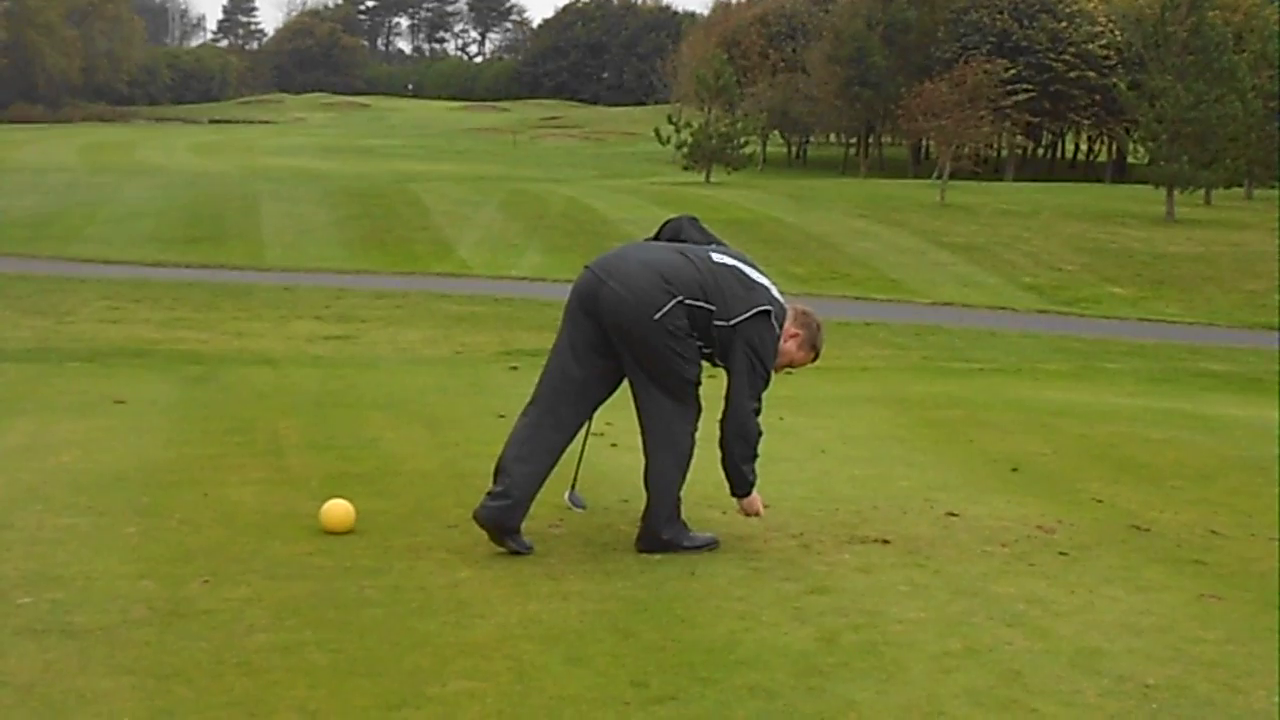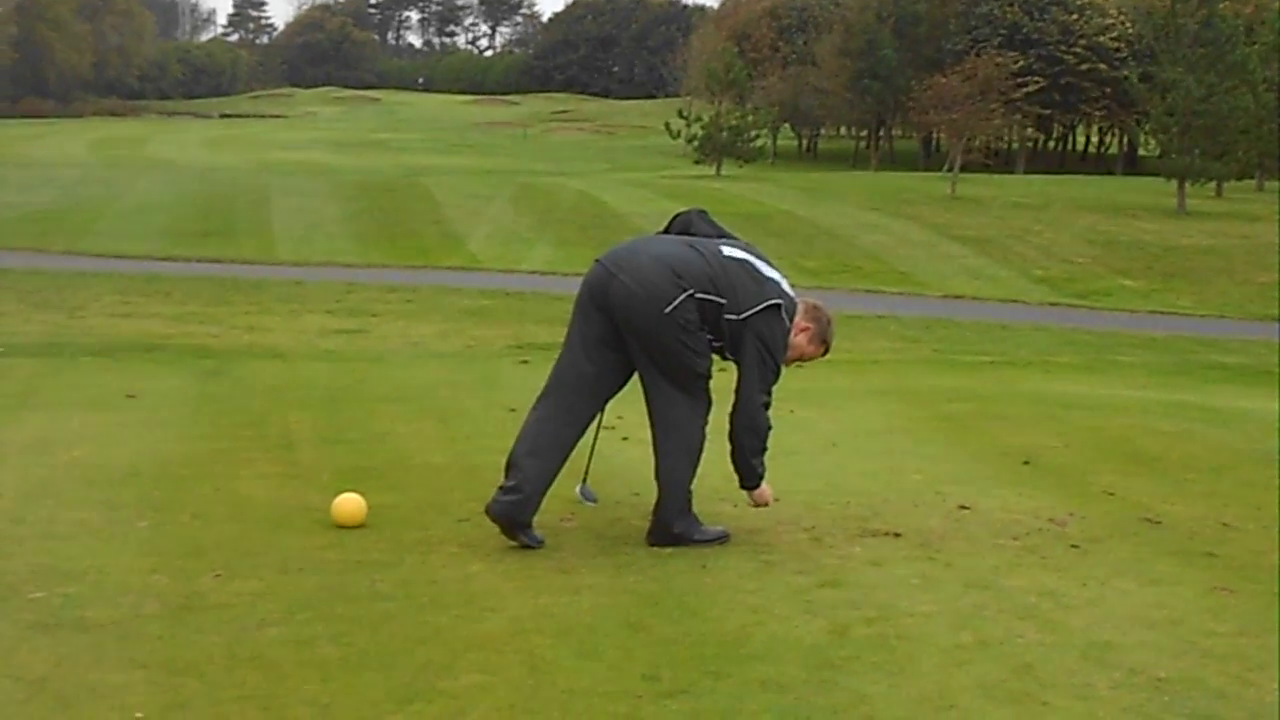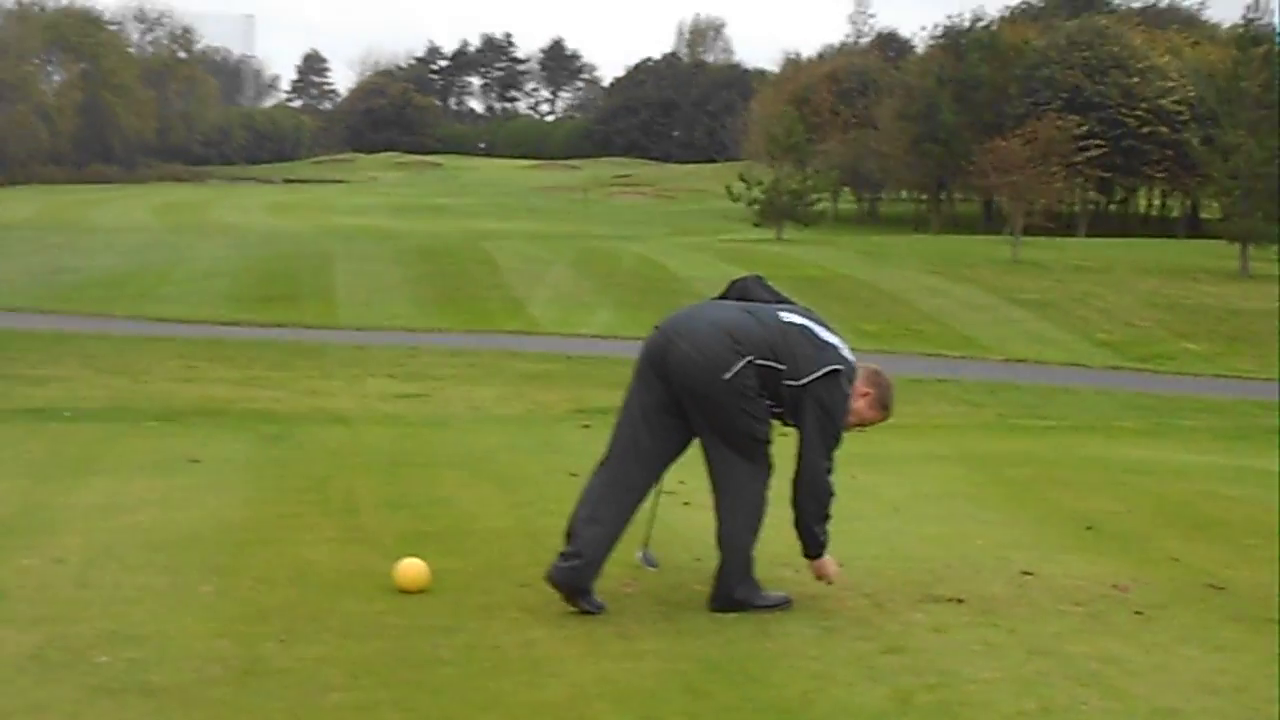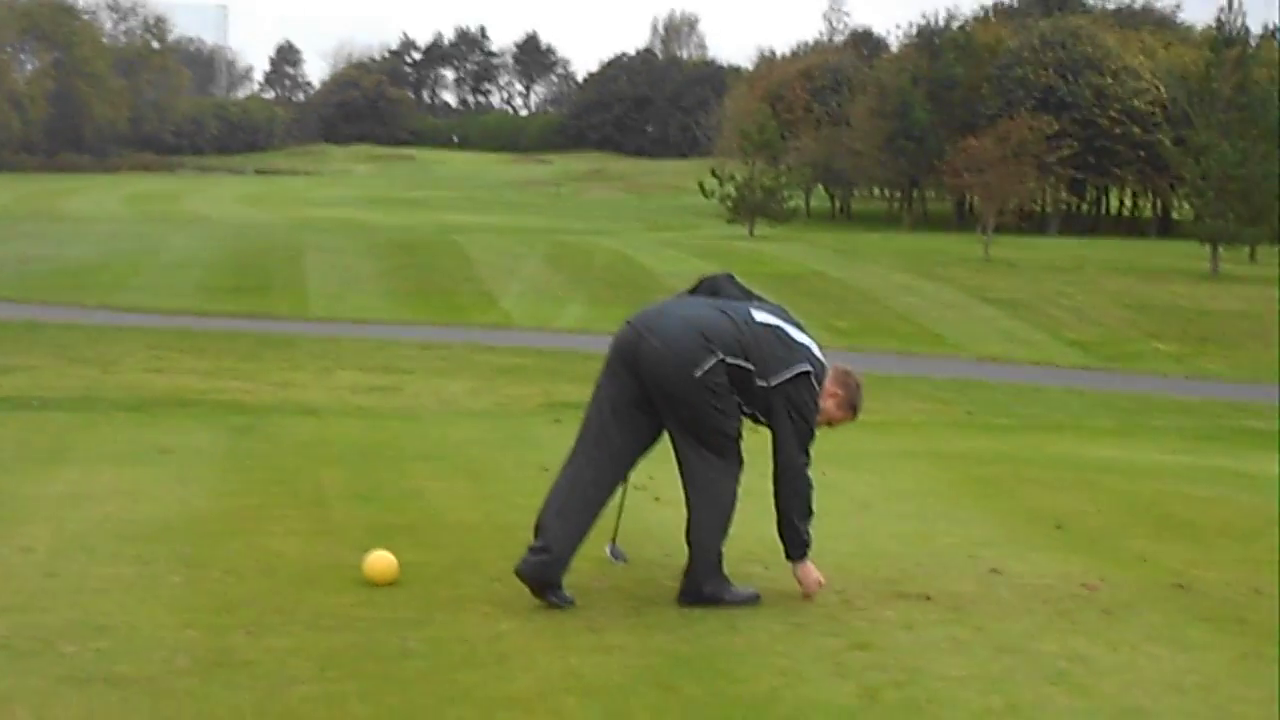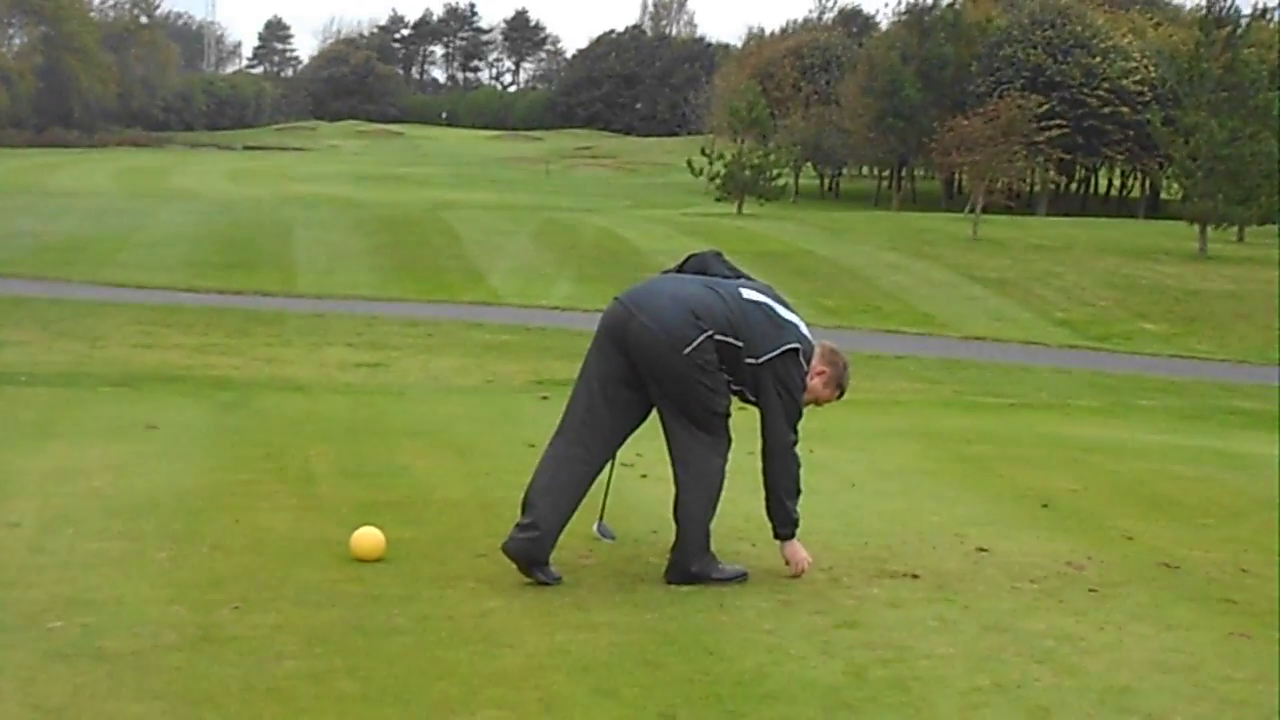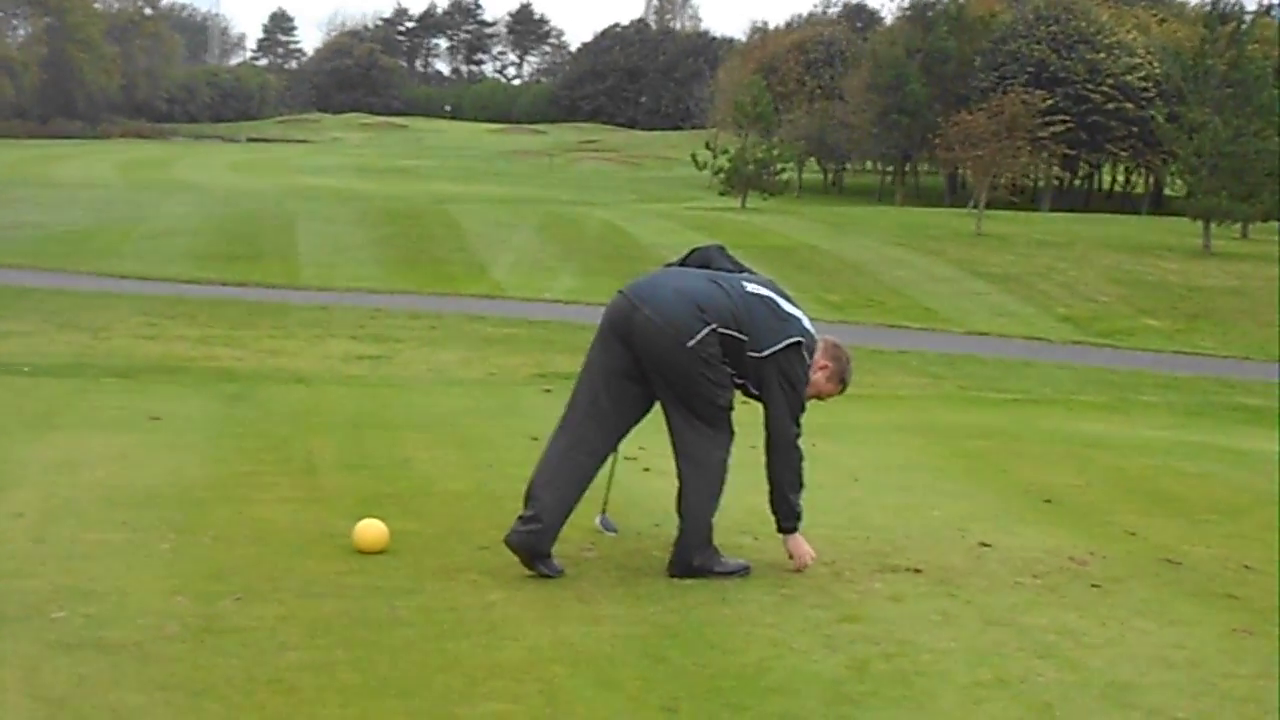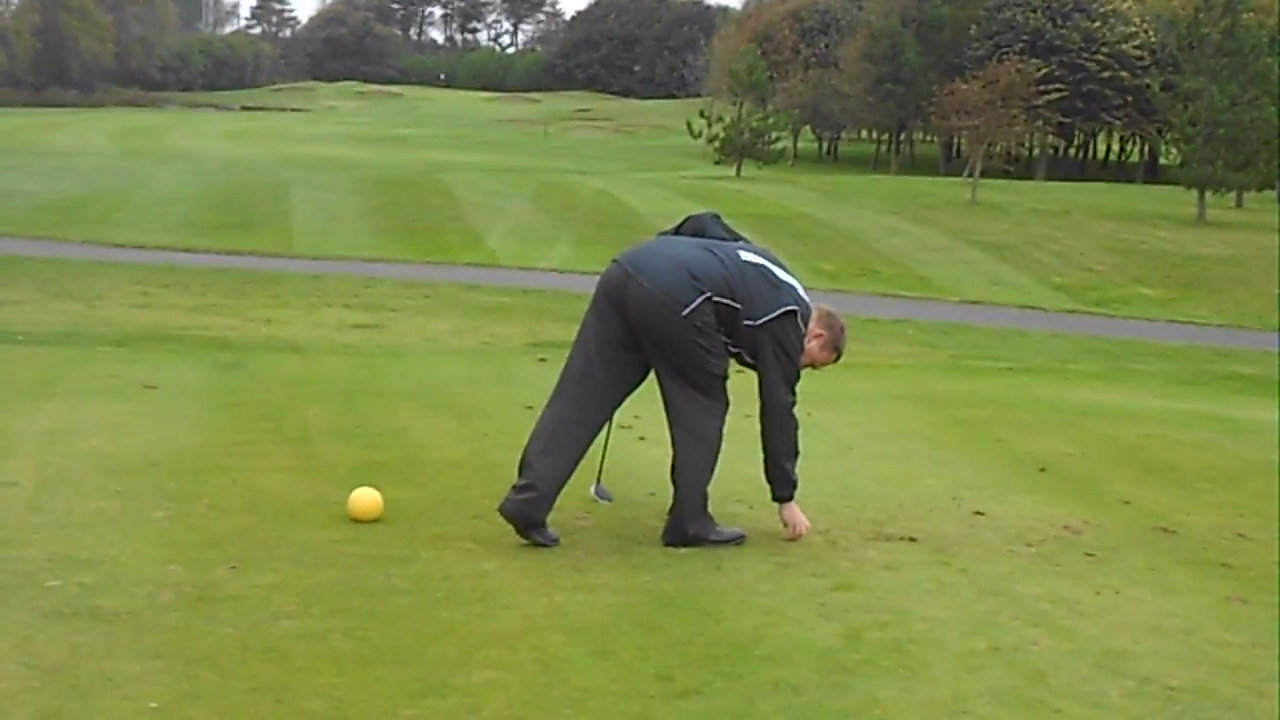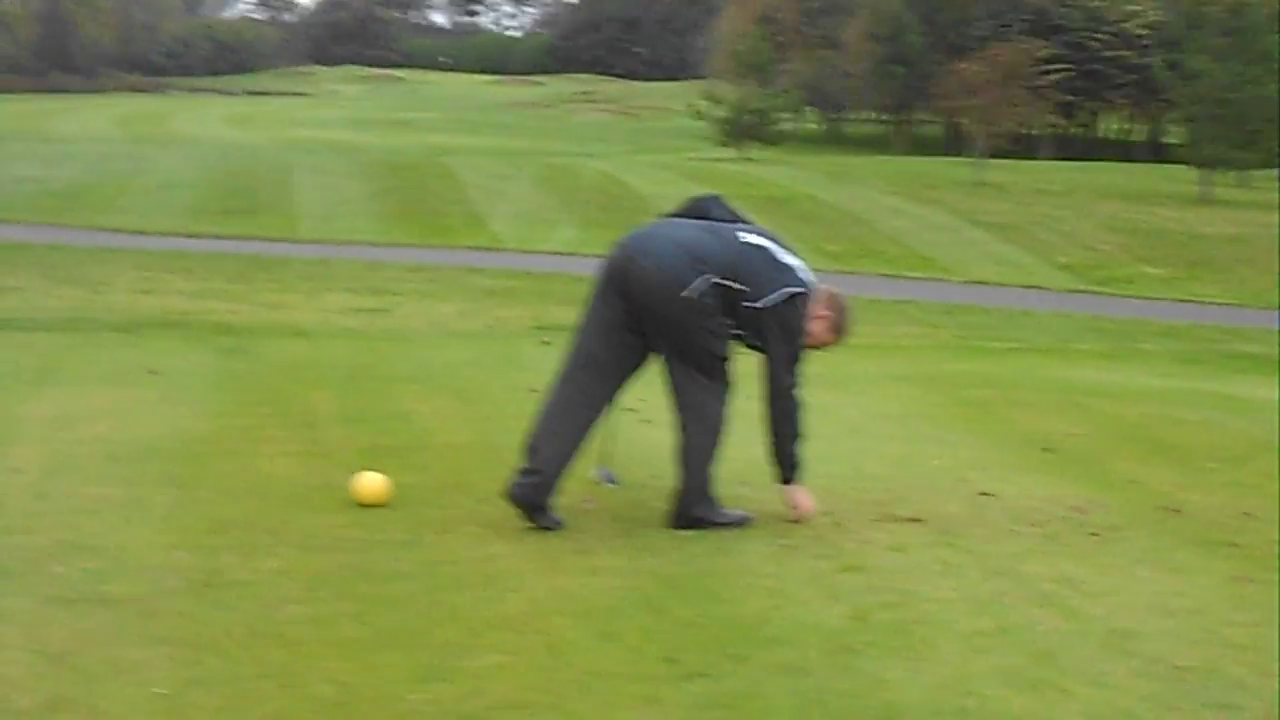
dt=0.3s
person 1, frame 1
left shoulder: (743, 279)
right shoulder: (761, 326)
left elbow: (681, 226)
right elbow: (741, 413)
right wrist: (744, 489)
left hip: (599, 277)
right hip: (647, 301)
left knee: (557, 404)
right knee: (675, 413)
left ankle: (501, 508)
right ankle: (662, 529)
person 1, frame 2
left shoulder: (754, 274)
right shoulder: (772, 319)
left elbow: (691, 220)
right elbow: (751, 406)
right wrist: (752, 480)
left hip: (610, 269)
right hip: (658, 296)
left knee: (568, 397)
right knee: (685, 405)
left ankle: (513, 503)
right ankle: (674, 522)
person 1, frame 3
left shoulder: (810, 332)
right shoulder: (832, 384)
left elbow: (748, 287)
right elbow: (813, 472)
right wrist: (817, 552)
left hip: (671, 336)
right hip: (717, 361)
left knee: (628, 463)
right knee: (746, 470)
left ankle: (573, 569)
right ankle: (735, 588)
person 1, frame 4
left shoulder: (784, 333)
right shoulder: (800, 382)
left elbow: (719, 284)
right elbow: (791, 471)
right wrist: (799, 557)
left hip: (640, 331)
right hip: (687, 358)
left knee: (596, 459)
right knee: (717, 467)
left ankle: (542, 563)
right ankle: (705, 583)
person 1, frame 5
left shoulder: (767, 309)
right shoulder: (790, 359)
left elbow: (706, 261)
right elbow: (780, 448)
right wrist: (787, 536)
left hip: (629, 308)
right hip: (676, 334)
left knee: (584, 436)
right knee: (705, 445)
left ankle: (529, 540)
right ankle: (691, 561)
person 1, frame 6
left shoulder: (776, 310)
right shoulder: (792, 353)
left elbow: (709, 255)
right elbow: (783, 442)
right wrist: (790, 529)
left hip: (631, 302)
right hip: (680, 328)
left knee: (586, 429)
right knee: (708, 439)
left ankle: (533, 532)
right ankle: (695, 554)
person 1, frame 7
left shoulder: (766, 274)
right shoulder: (787, 322)
left elbow: (703, 224)
right elbow: (778, 410)
right wrist: (786, 498)
left hip: (626, 271)
right hip: (674, 298)
left knee: (581, 396)
right knee: (703, 408)
left ankle: (526, 502)
right ankle: (689, 523)
person 1, frame 8
left shoulder: (770, 254)
right shoulder: (788, 301)
left elbow: (705, 207)
right elbow: (781, 393)
right wrist: (790, 480)
left hip: (630, 253)
right hip: (679, 280)
left knee: (586, 378)
right knee: (706, 390)
left ankle: (532, 486)
right ankle: (695, 505)
